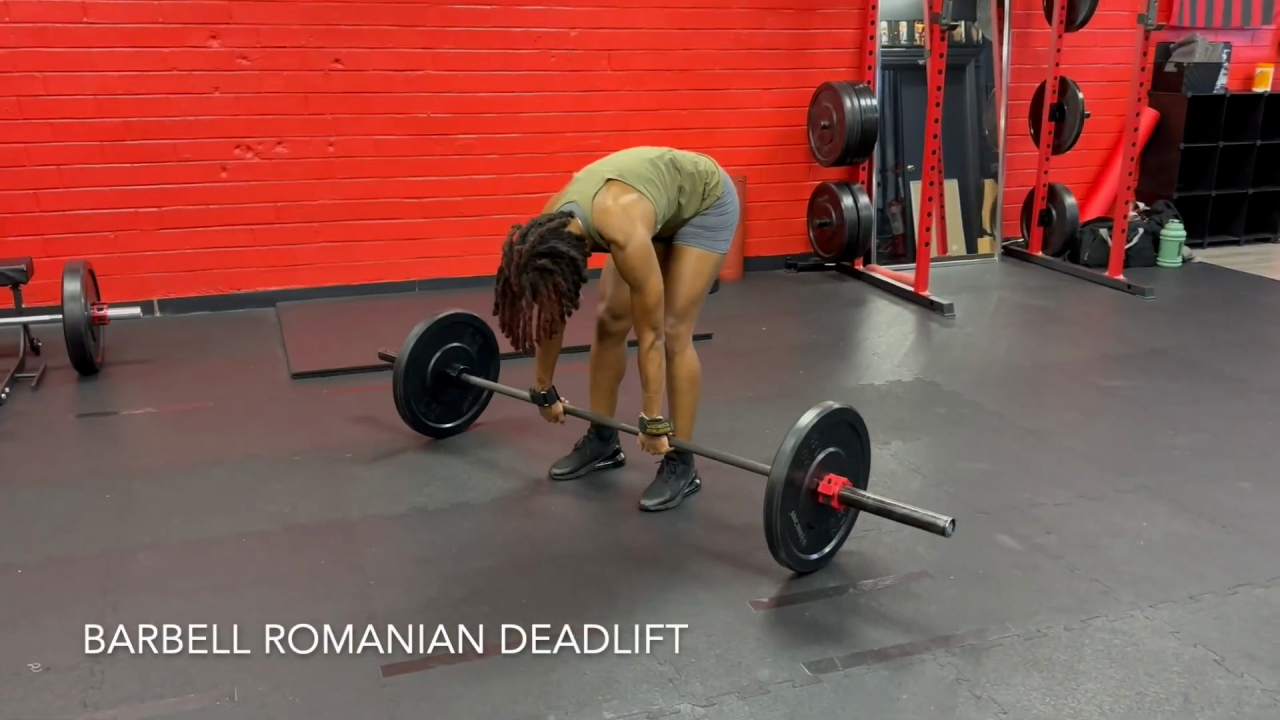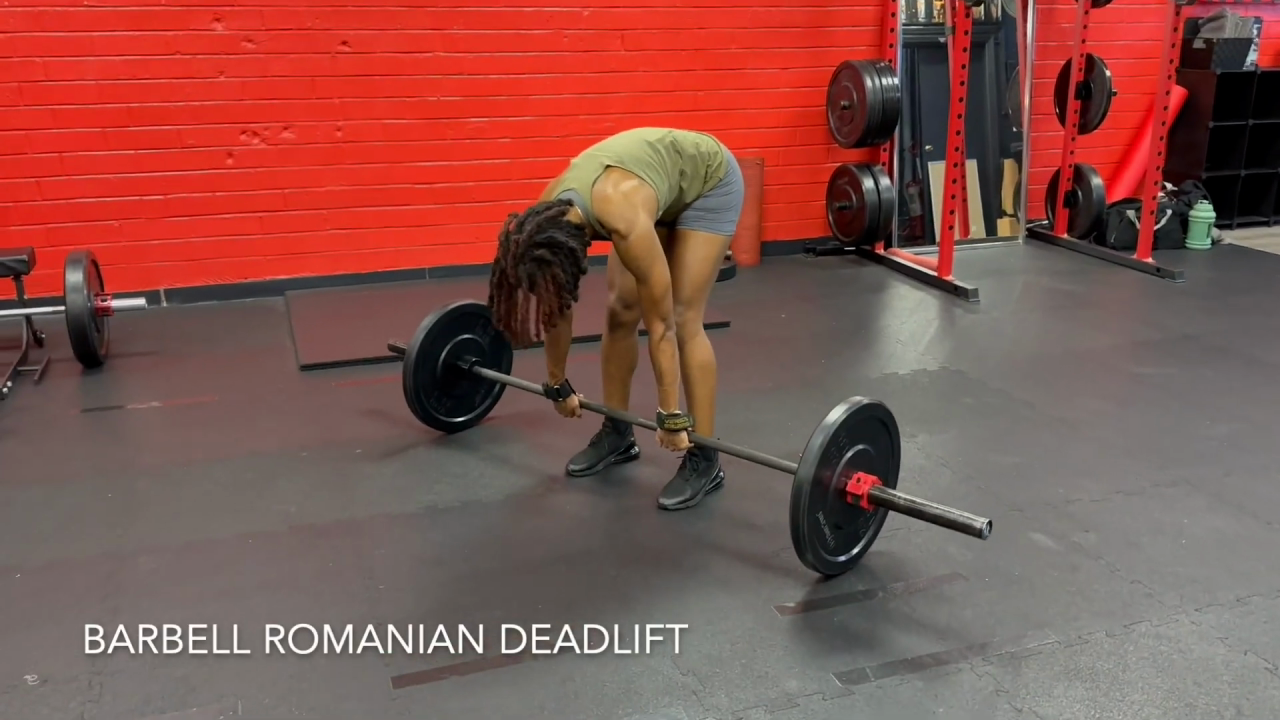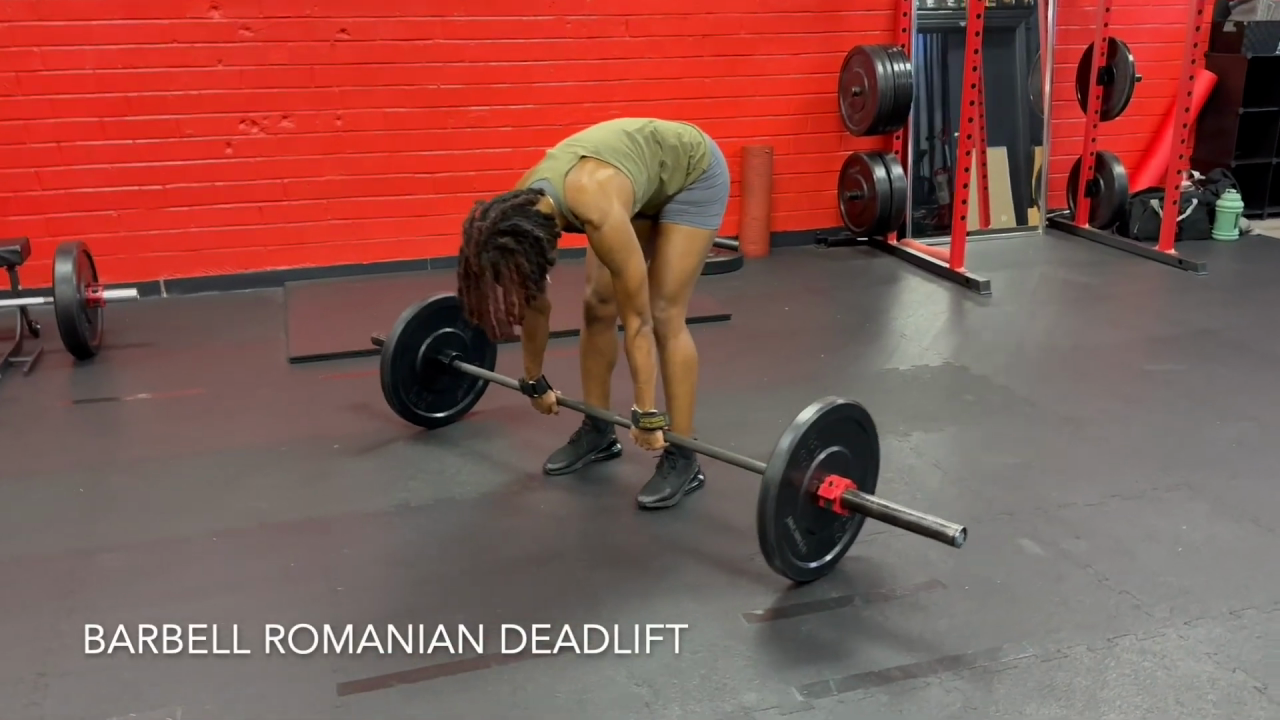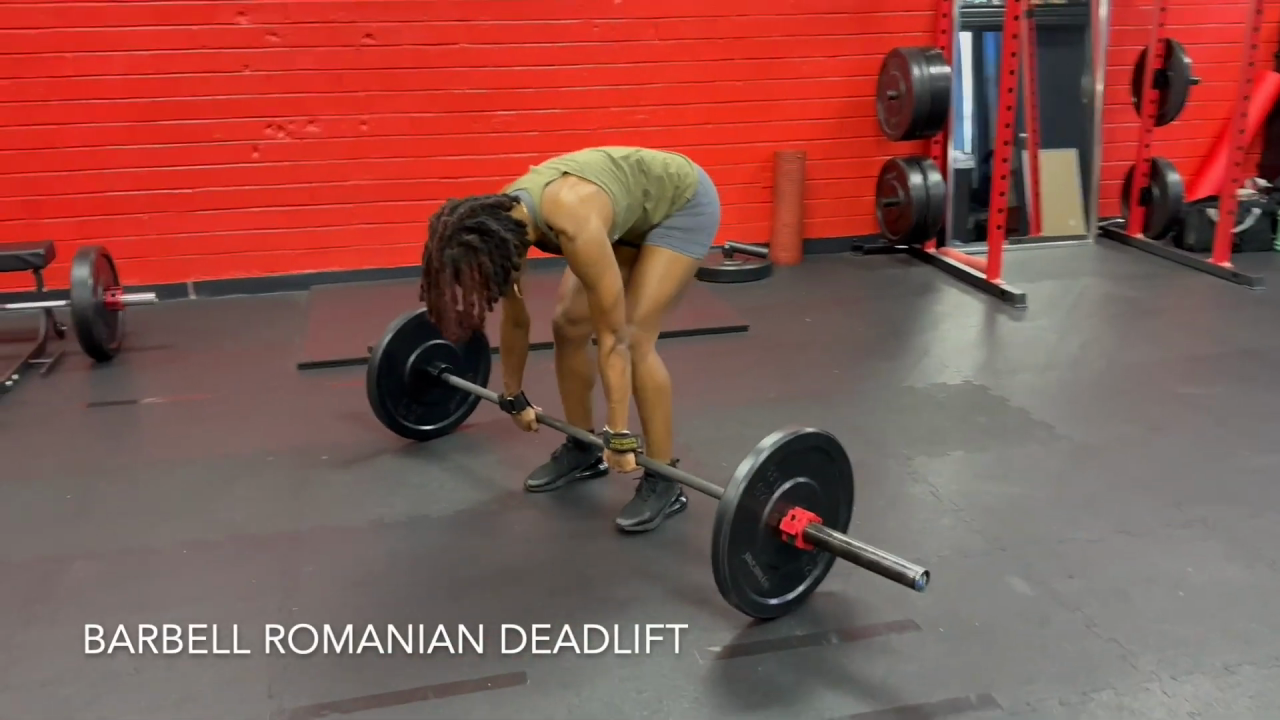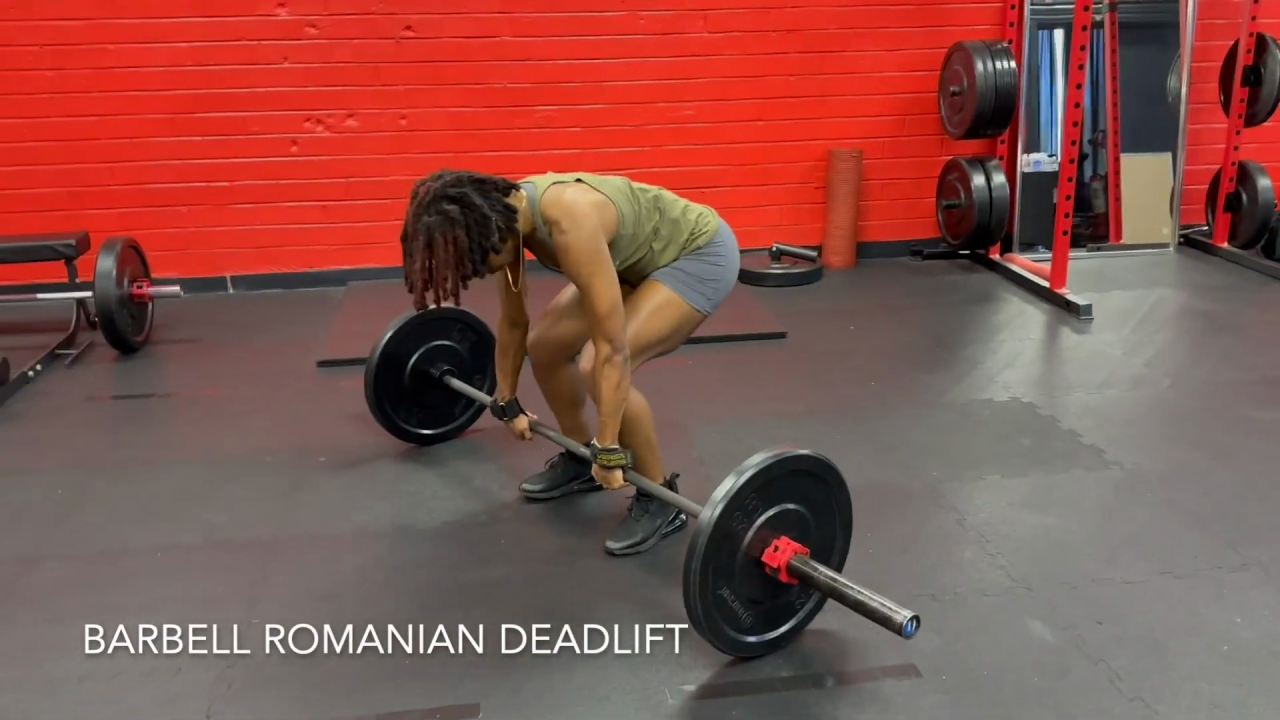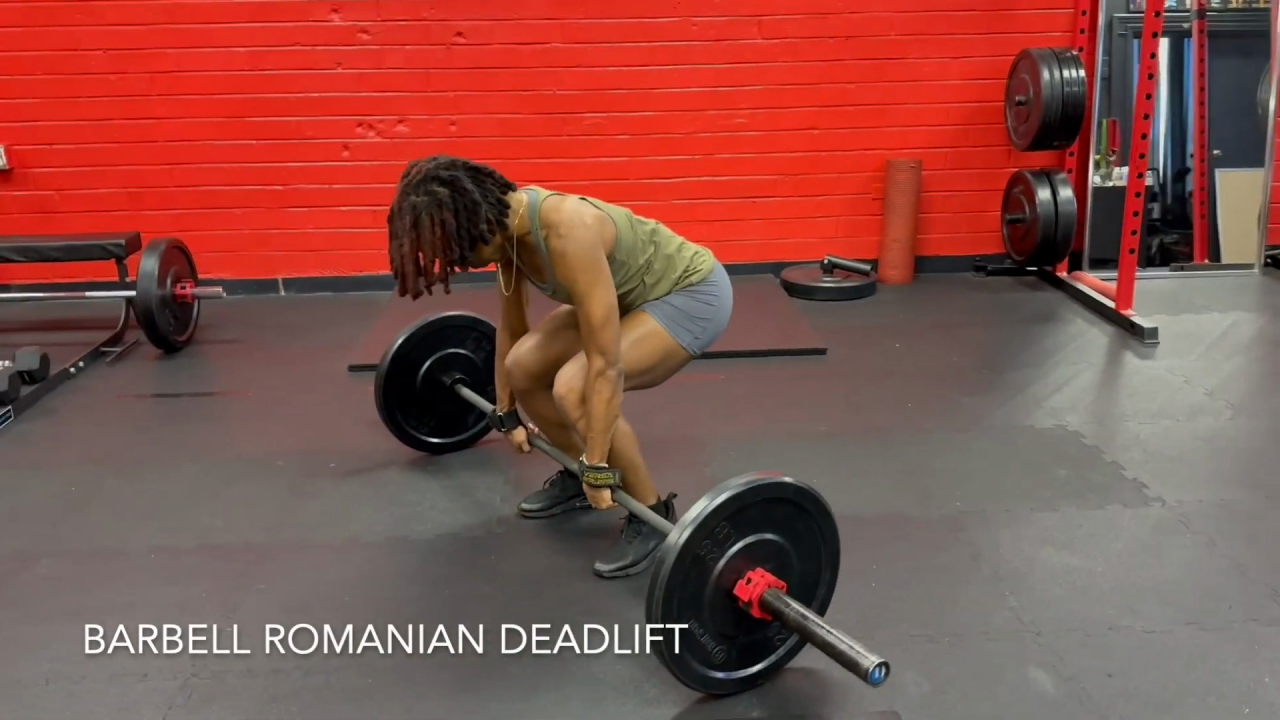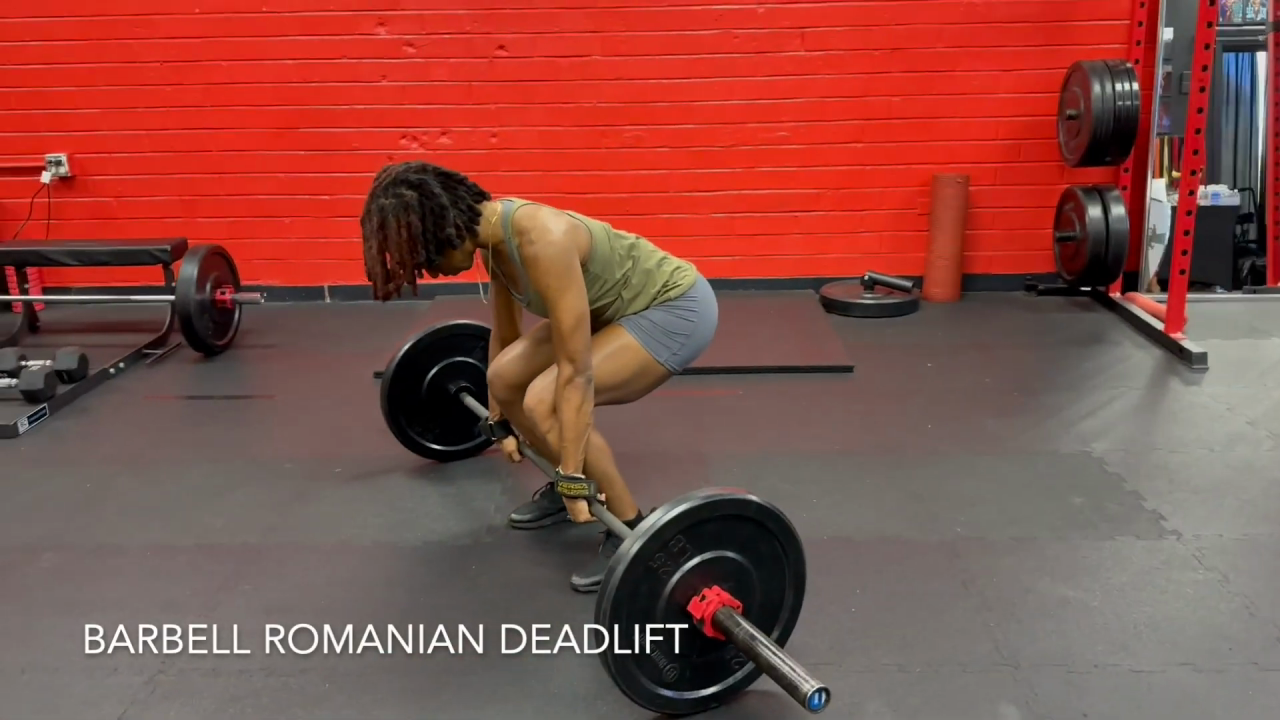
dt=0.5s
person 1, frame 1
left shoulder: (622, 230)
right shoulder: (552, 228)
left elbow: (651, 332)
right elbow: (550, 316)
left wrist: (654, 422)
left hip: (707, 201)
right hip: (663, 201)
left knee: (672, 330)
right knee: (609, 320)
right ankle: (602, 440)
person 1, frame 2
left shoulder: (622, 217)
right shoulder: (548, 219)
left elbow: (661, 324)
right elbow: (557, 309)
left wrist: (671, 416)
right wrist: (557, 385)
left hip: (710, 181)
right hip: (664, 182)
left knee: (682, 318)
right knee: (620, 311)
left ankle: (704, 460)
right ankle: (617, 434)
person 1, frame 3
left shoulder: (597, 208)
right shoulder: (523, 209)
left elbow: (637, 318)
right elbow: (534, 302)
left wrist: (646, 415)
right wrist: (534, 382)
left hip: (694, 173)
right hip: (646, 174)
left knee: (663, 314)
right knee: (598, 305)
left ankle: (682, 459)
right ankle: (597, 431)
person 1, frame 4
left shoulder: (572, 223)
right shoulder: (502, 219)
left elbow: (614, 336)
right elbow: (515, 320)
left wrist: (619, 436)
right wrist: (514, 398)
left hip: (686, 204)
right hip: (635, 214)
left knee: (634, 337)
right knee: (568, 323)
left ankle: (664, 481)
right ankle: (582, 450)
person 1, frame 5
left shoulder: (569, 224)
right shoulder: (504, 213)
left elbow: (612, 348)
right elbow: (513, 321)
left wrist: (609, 452)
right wrist: (506, 403)
left hip: (702, 253)
right hip: (643, 256)
left knee: (598, 366)
right knee: (544, 344)
left ankle: (660, 498)
right ankle: (580, 459)
person 1, frame 6
left shoulder: (567, 234)
right shoulder: (508, 223)
left elbow: (605, 363)
right elbow: (511, 326)
left wrist: (599, 469)
right wrist: (507, 413)
left hip: (693, 291)
right hip: (633, 292)
left knee: (573, 390)
right knee: (521, 368)
left ankle: (655, 517)
right ankle: (576, 477)
person 1, frame 7
left shoulder: (541, 242)
right shoulder: (493, 232)
left elbow: (576, 371)
right elbow: (504, 334)
left wrist: (573, 478)
right wrist: (498, 421)
left hip: (677, 307)
right hip: (616, 305)
left knee: (544, 402)
right knee: (504, 379)
left ankle: (634, 533)
right ankle: (567, 492)
